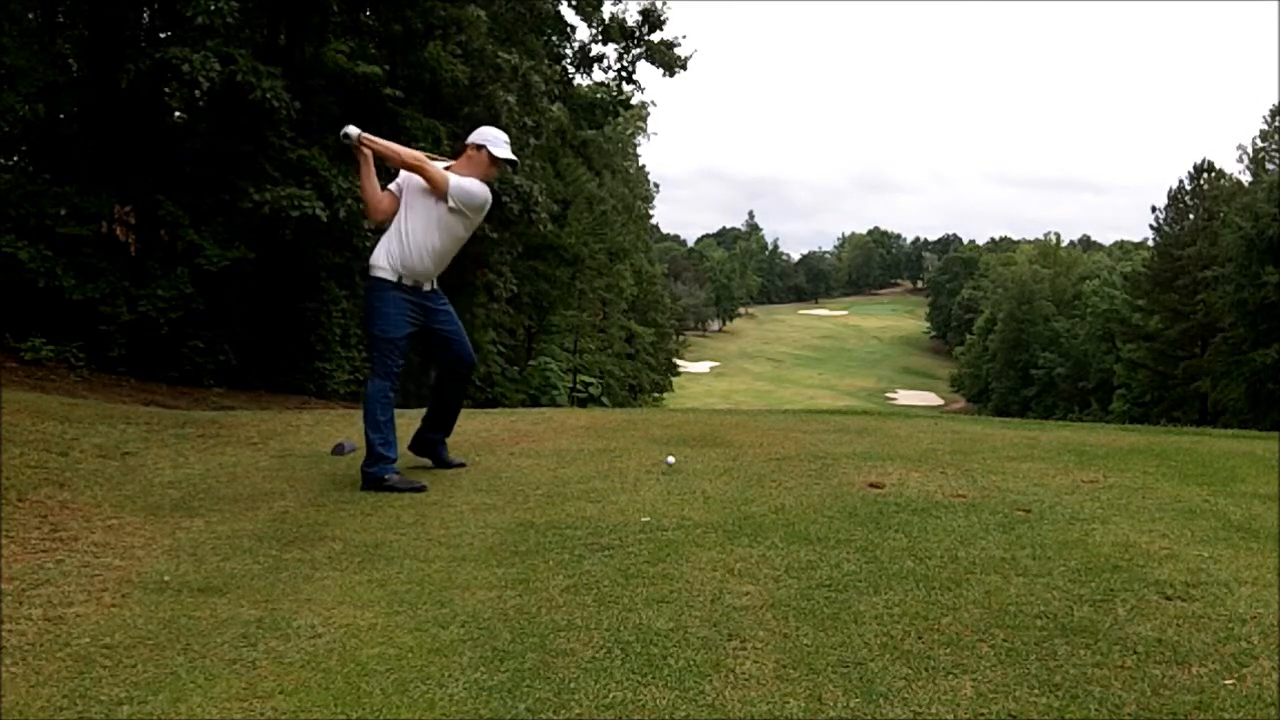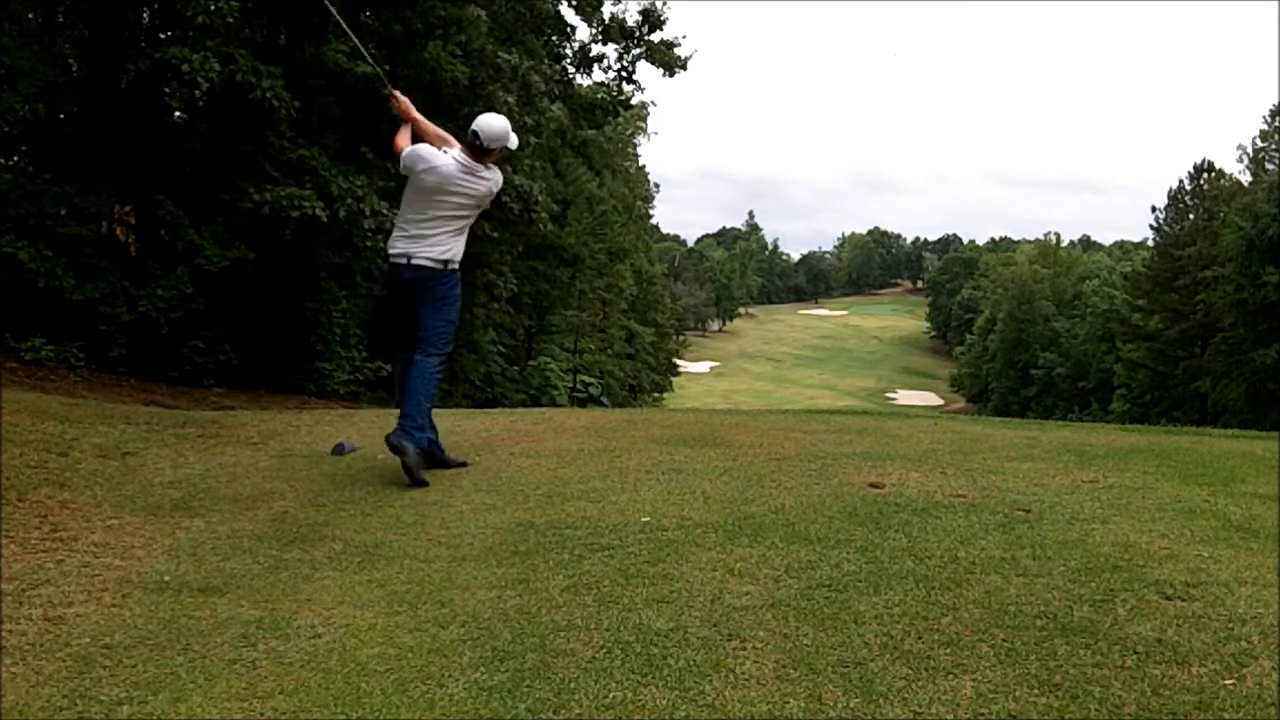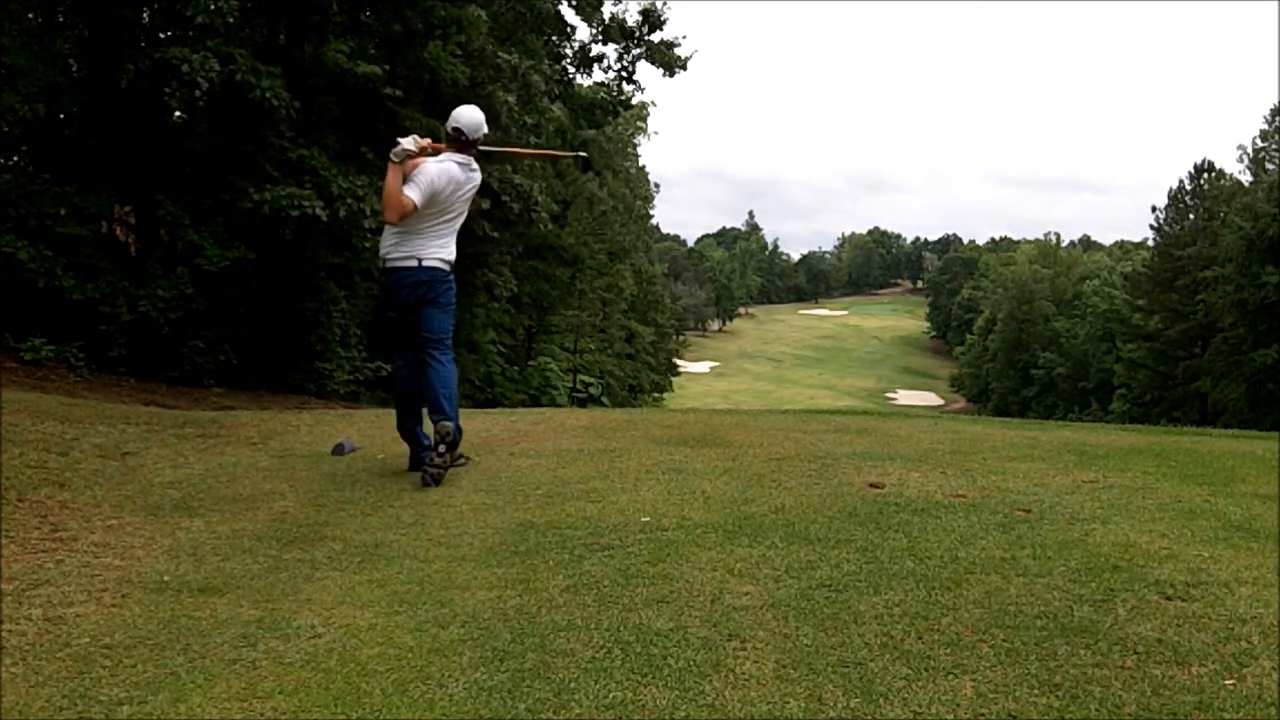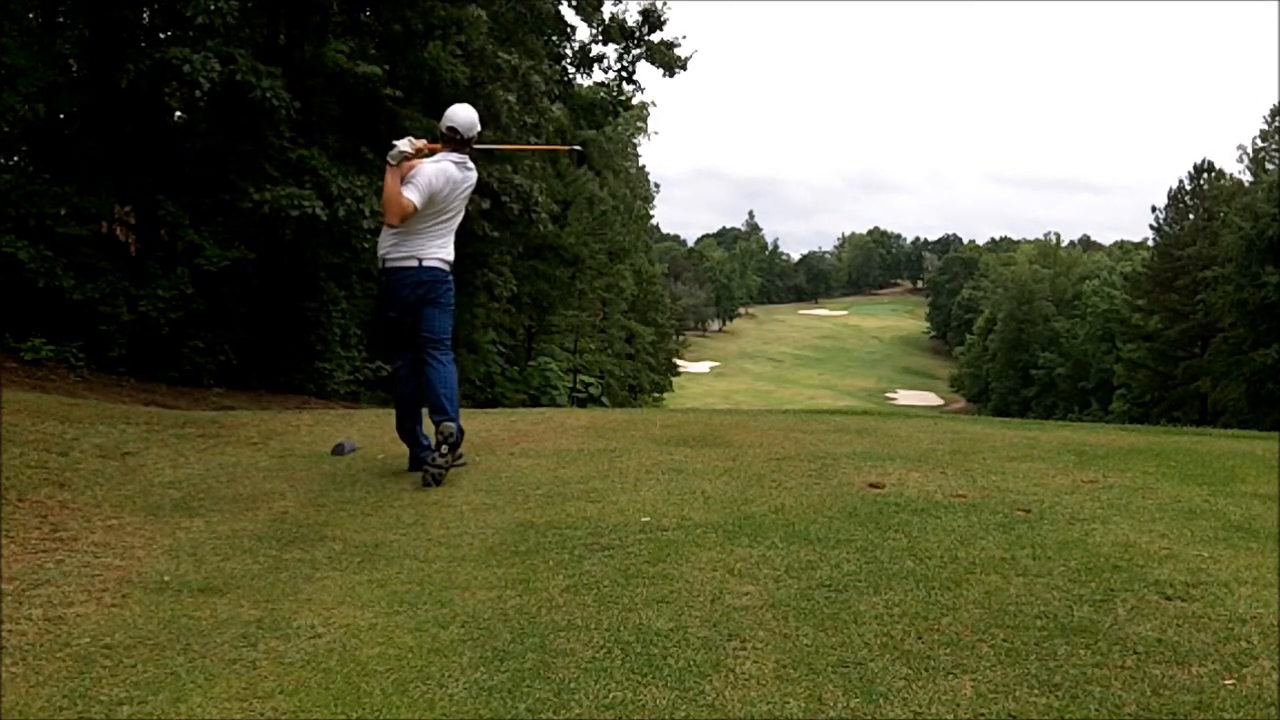
dt=0.5s
person 1, frame 1
left shoulder: (478, 194)
right shoulder: (414, 172)
left elbow: (420, 164)
right elbow: (378, 214)
left wrist: (366, 139)
right wrist: (365, 159)
left hip: (428, 291)
right hip: (390, 287)
left knee: (461, 362)
right knee: (386, 372)
left ankle: (430, 441)
right ankle: (378, 468)
person 1, frame 2
left shoulder: (425, 160)
right shoulder: (491, 181)
left elbow: (402, 143)
left wrist: (405, 112)
right wrist: (410, 111)
left hip: (400, 268)
right hip: (438, 274)
left knee: (409, 355)
right knee: (430, 355)
left ankle: (423, 443)
right ankle: (411, 437)
person 1, frame 3
left shoulder: (434, 171)
right shoulder: (472, 173)
left elbow: (391, 213)
left wrist: (397, 160)
right wrist: (410, 158)
left hip: (399, 273)
right hip: (436, 274)
left knee: (406, 359)
right knee: (439, 353)
left ankle: (419, 447)
right ankle: (446, 426)
person 1, frame 4
left shoulder: (430, 171)
right shoulder: (468, 172)
left elbow: (393, 216)
left wrist: (393, 164)
right wrist: (409, 160)
left hip: (398, 273)
right hip: (435, 273)
left knee: (405, 359)
right knee: (438, 352)
left ankle: (418, 447)
right ankle: (447, 426)
